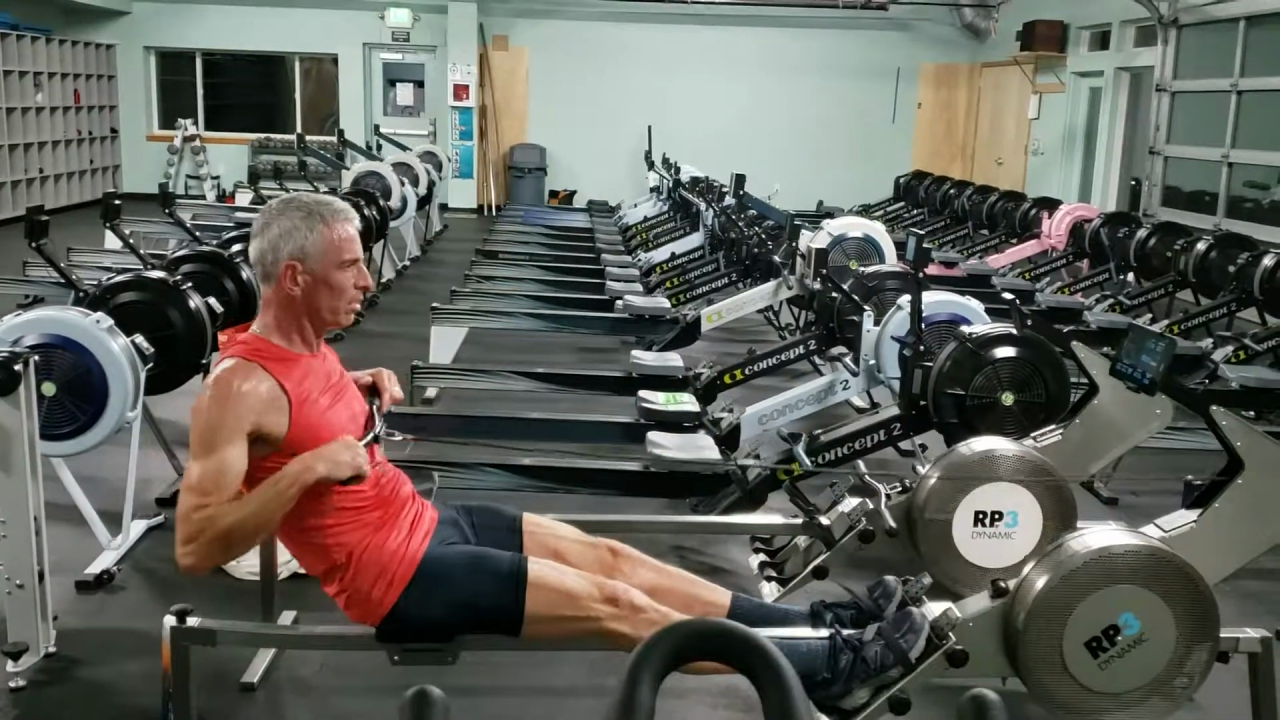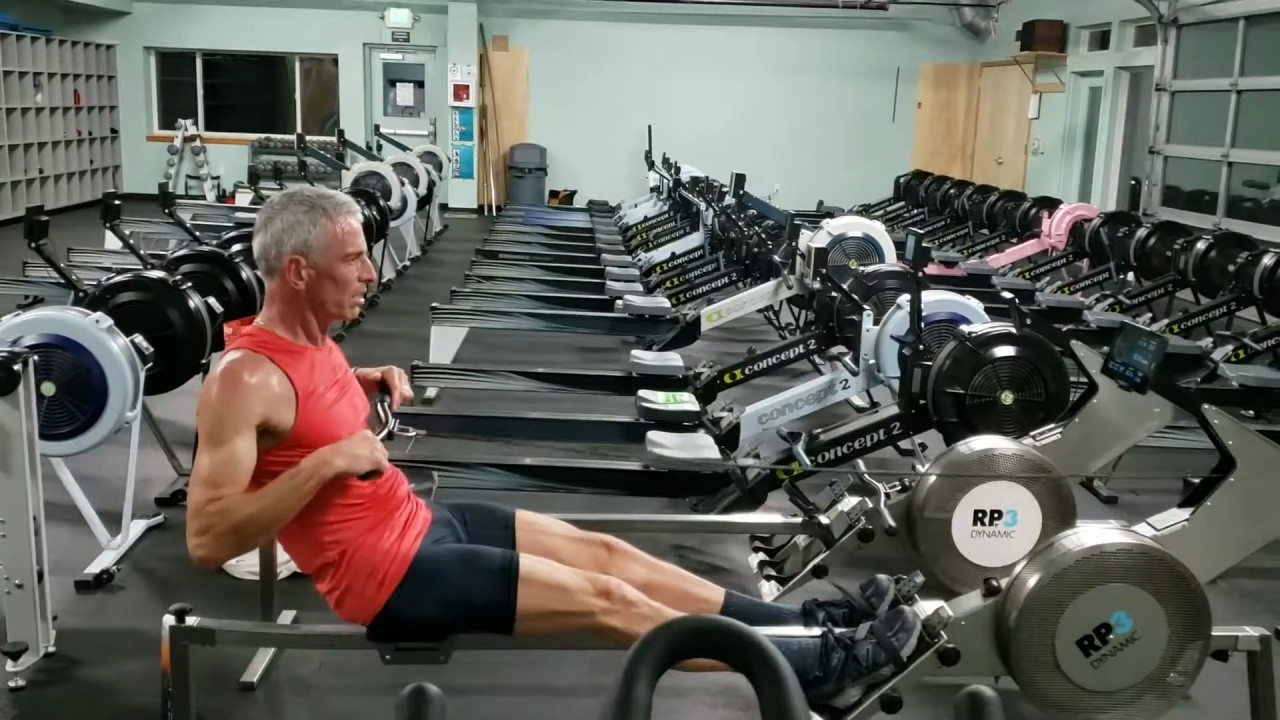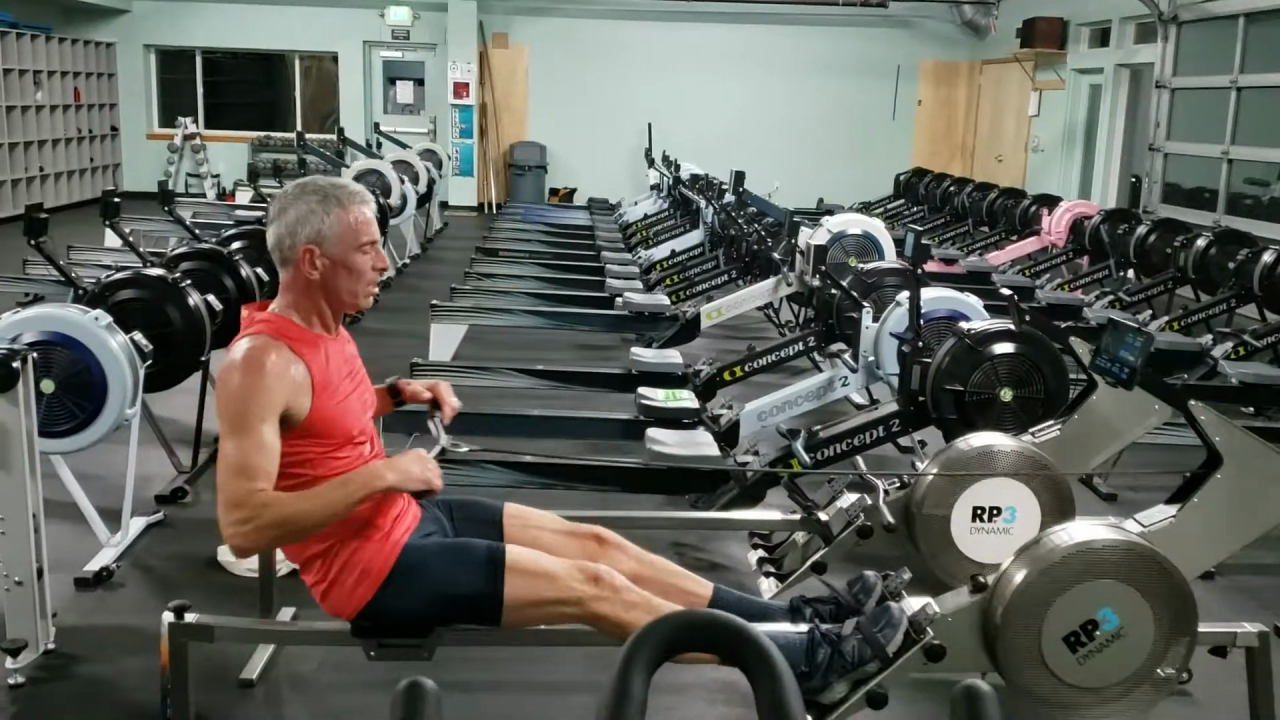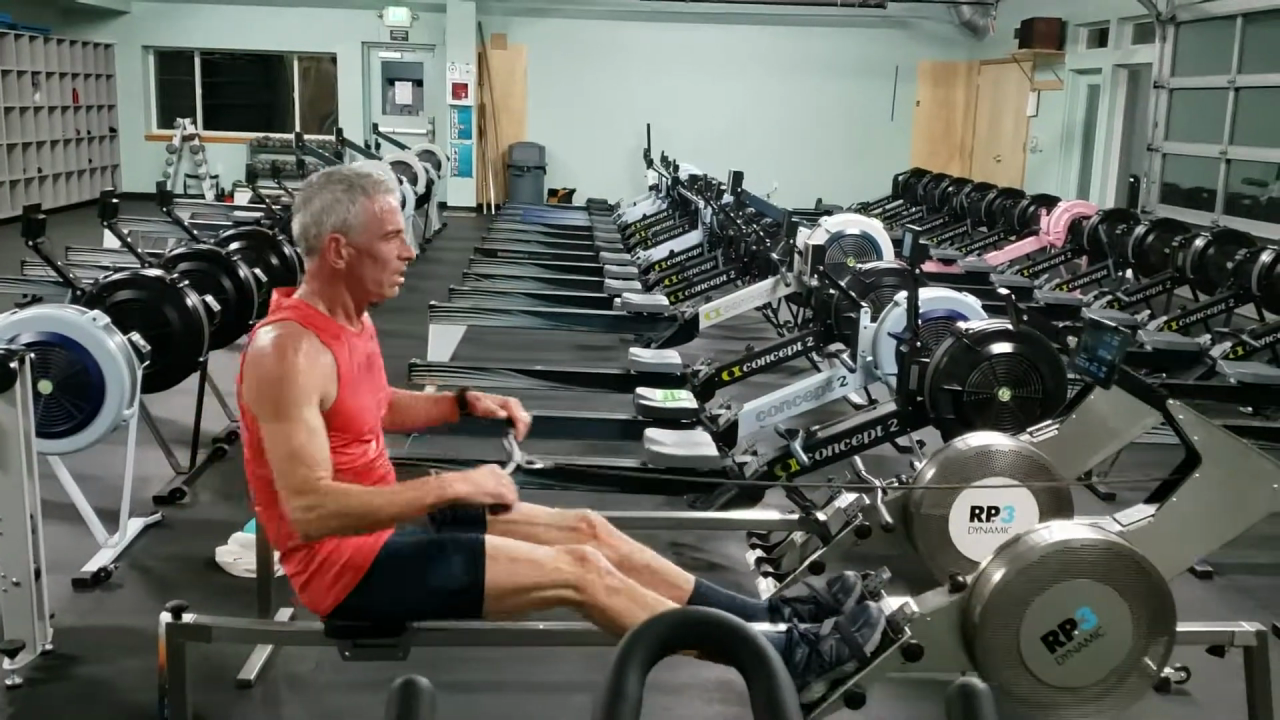
dt=0.2s
person 1, frame 1
left shoulder: (302, 342)
right shoulder: (238, 387)
right elbow: (195, 548)
left wrist: (356, 384)
right wrist: (305, 469)
left hip: (422, 523)
right hip: (397, 575)
left knee: (610, 559)
right knee: (612, 605)
left ankle: (815, 623)
right ankle: (830, 668)
person 1, frame 2
left shoulder: (306, 339)
right shoulder: (244, 379)
right elbow: (207, 539)
left wrist: (363, 384)
right wrist: (324, 463)
left hip: (417, 523)
right hip: (389, 574)
left knee: (606, 553)
right knee: (605, 599)
left ankle: (806, 621)
right ankle: (818, 669)
person 1, frame 3
left shoulder: (320, 328)
right shoulder: (260, 364)
right elbow: (242, 528)
left wrist: (394, 392)
right wrist: (379, 472)
left hip: (406, 522)
right hip: (374, 571)
left knee: (595, 544)
right knee: (594, 587)
left ankle: (793, 619)
right ankle: (808, 661)
person 1, frame 4
left shoulder: (347, 318)
right shoulder: (286, 351)
right elbow: (311, 512)
left wrist: (465, 403)
right wrist: (452, 485)
left hip: (390, 527)
right hip: (352, 567)
left knee: (584, 530)
right knee: (579, 571)
left ankle: (773, 617)
right ankle: (785, 659)
